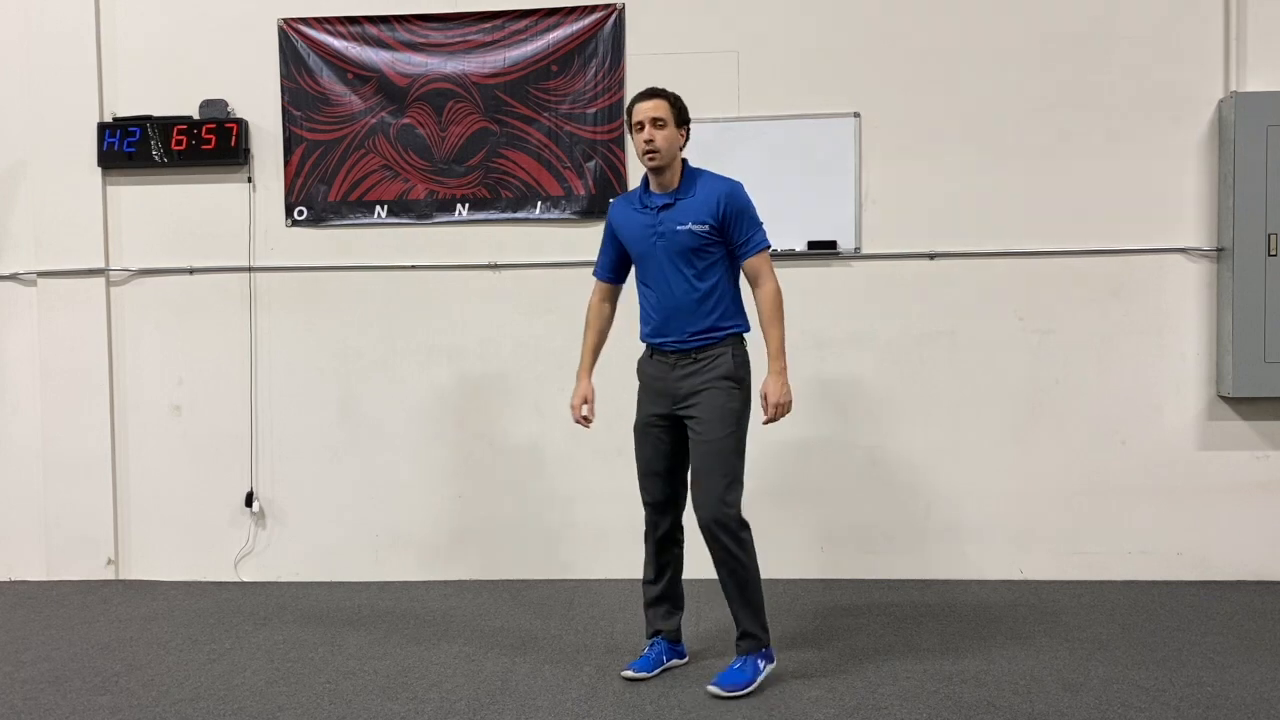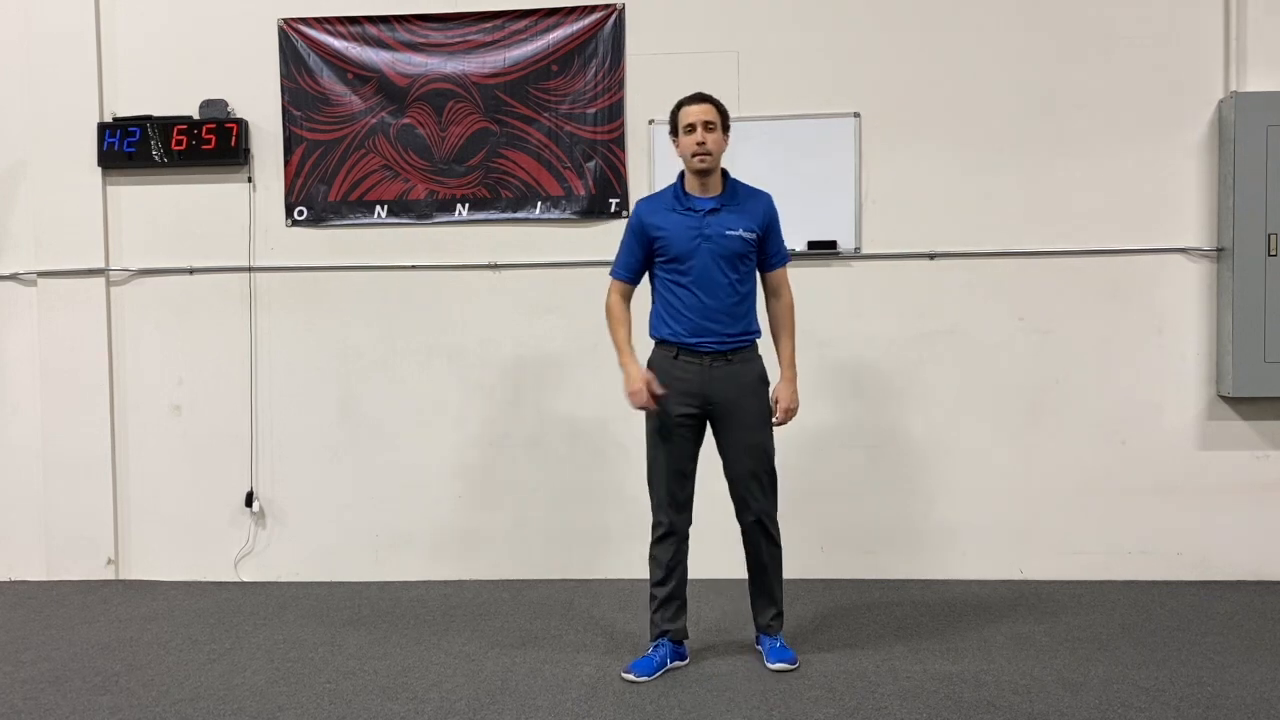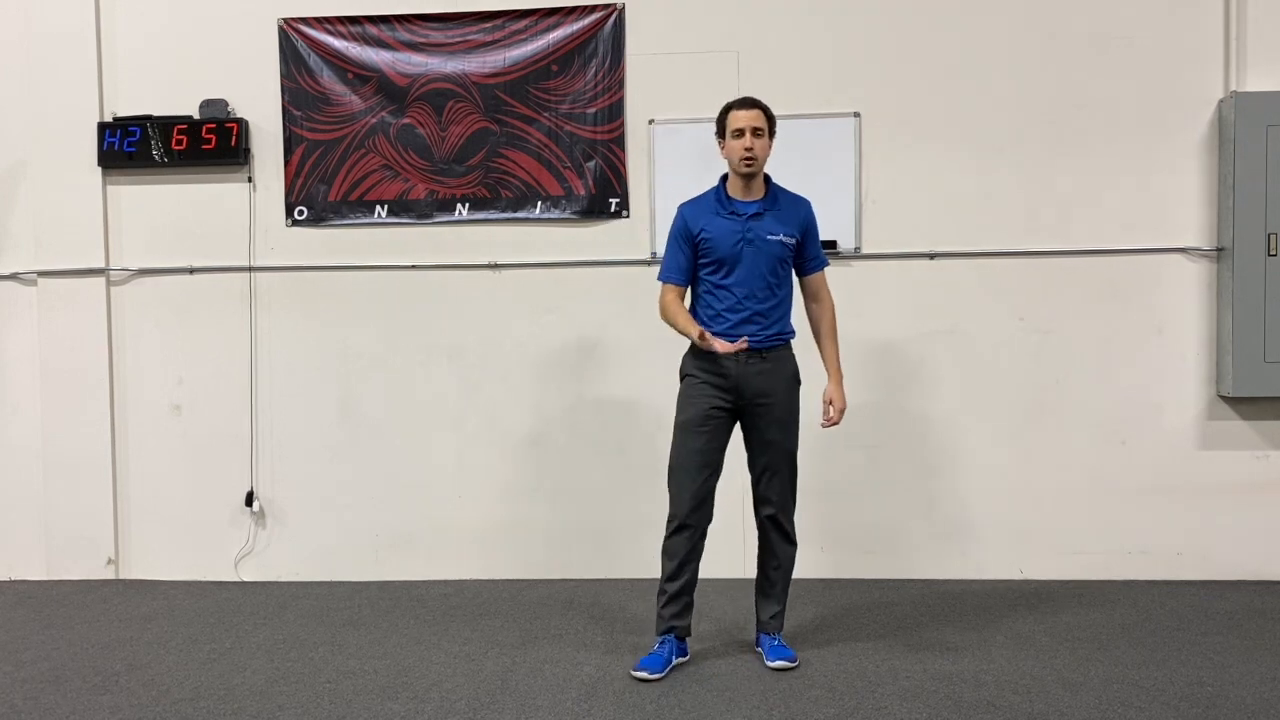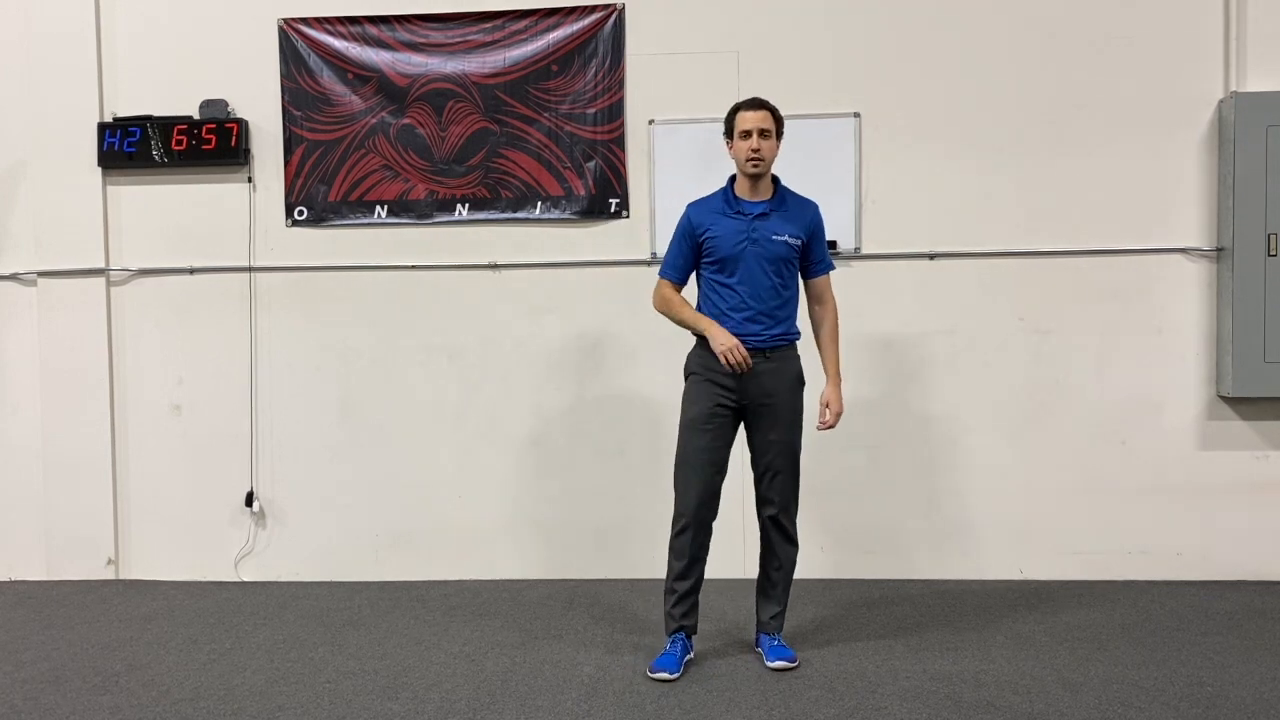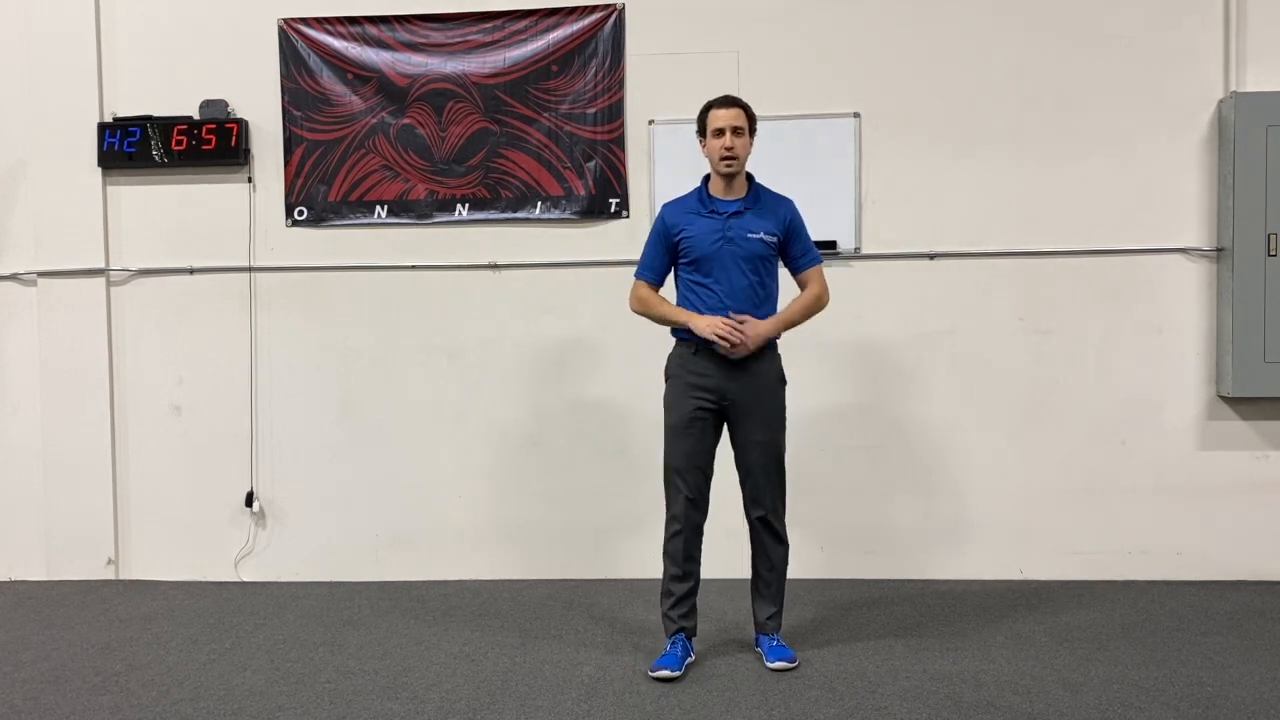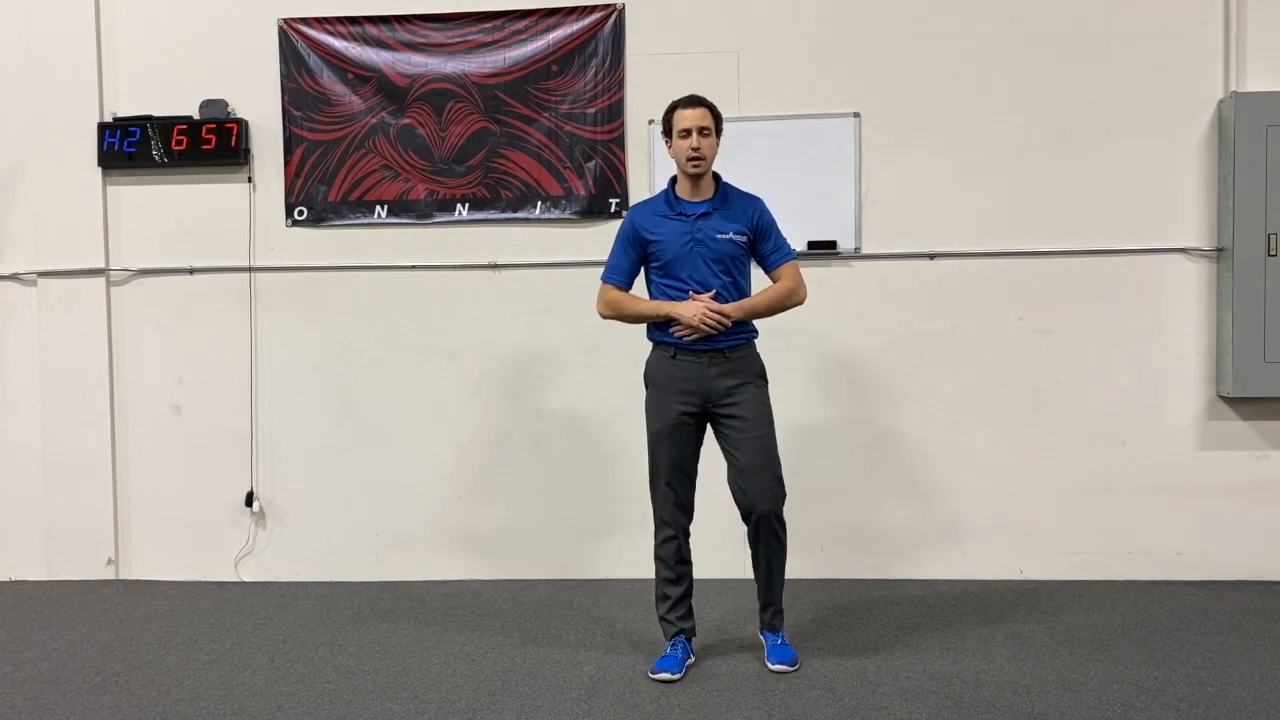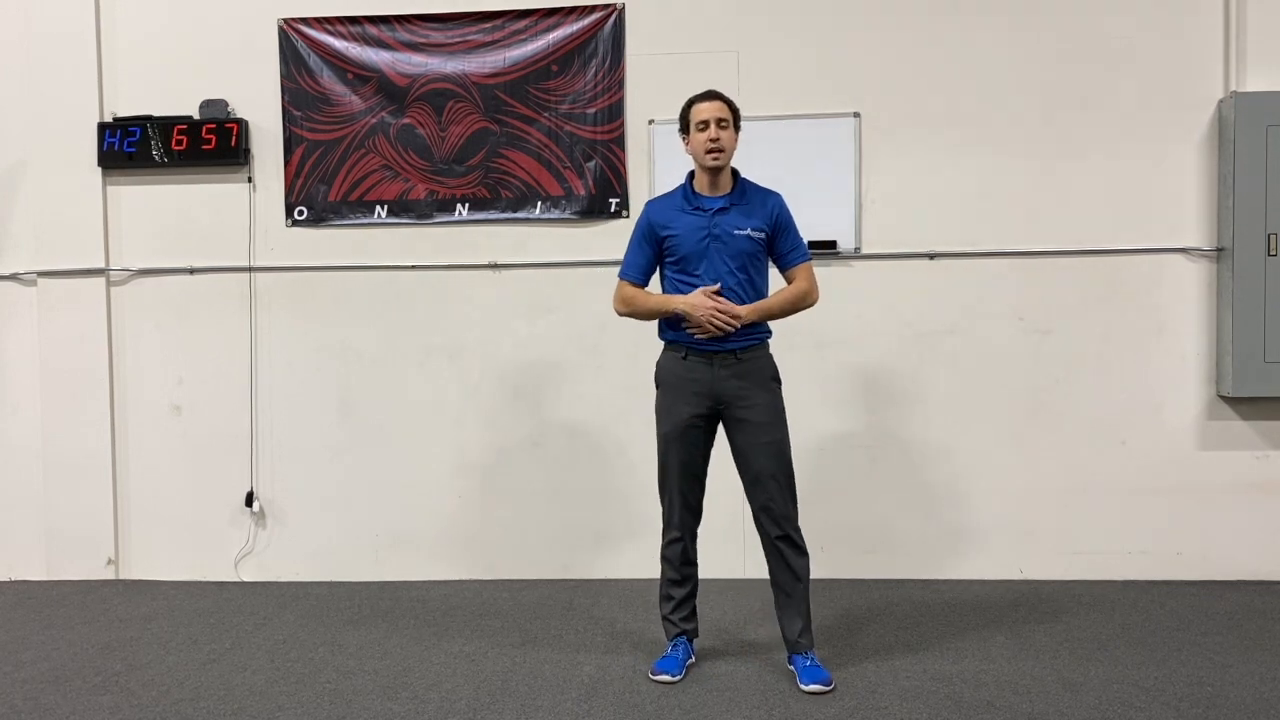
dt=0.4s
person 1, frame 1
left shoulder: (724, 195)
right shoulder: (621, 213)
left elbow: (764, 282)
right elbow: (604, 297)
left wrist: (777, 369)
right wrist: (585, 374)
left hip: (717, 367)
right hip: (655, 372)
left knee: (717, 509)
right knee: (658, 514)
left ankle: (754, 647)
right ankle: (665, 637)
person 1, frame 2
left shoulder: (757, 207)
right shoulder: (649, 214)
left elbow: (778, 294)
right elbow: (618, 295)
left wrist: (788, 375)
right wrist: (629, 364)
left hip: (741, 371)
right hip: (673, 372)
left knee: (757, 510)
right knee: (670, 515)
left ankle: (769, 629)
right ankle: (668, 638)
person 1, frame 3
left shoulder: (797, 212)
right shoulder: (693, 215)
left elbow: (817, 298)
right elbow: (670, 301)
left wrist: (834, 376)
right wrist: (700, 337)
left hip: (774, 370)
right hip: (707, 371)
left knee: (776, 508)
right knee: (688, 505)
left ankle: (770, 629)
right ankle: (671, 635)
person 1, frame 4
left shoulder: (804, 215)
right shoulder: (700, 214)
left elbow: (822, 302)
right elbow: (664, 292)
left wrist: (833, 380)
right wrist: (711, 328)
left hip: (778, 370)
right hip: (712, 368)
left knee: (778, 508)
right knee: (693, 505)
left ankle: (770, 629)
right ankle: (679, 633)
person 1, frame 5
left shoulder: (780, 212)
right shoulder: (675, 216)
left elbow: (816, 290)
right elbow: (641, 295)
left wrist: (768, 326)
right wrist: (696, 320)
left hip: (759, 371)
right hip: (692, 370)
left knee: (766, 508)
right knee: (684, 509)
left ankle: (768, 629)
right ankle: (679, 634)
person 1, frame 6
left shoulder: (749, 210)
right shoulder: (643, 219)
left elbow: (793, 288)
right elbow: (609, 301)
left wrist: (729, 310)
right wrist: (677, 308)
left hip: (738, 368)
right hip: (671, 372)
left knee: (763, 501)
right knee: (672, 513)
left ankle: (773, 624)
right ankle: (678, 636)
person 1, frame 7
left shoulder: (768, 206)
right shoulder: (658, 213)
left elbow: (806, 287)
right elbow: (625, 298)
left wrist: (746, 312)
right wrist: (684, 303)
left hip: (751, 368)
right hip: (683, 371)
left knee: (778, 512)
right knee: (679, 515)
left ankle: (800, 646)
right ankle: (680, 637)
